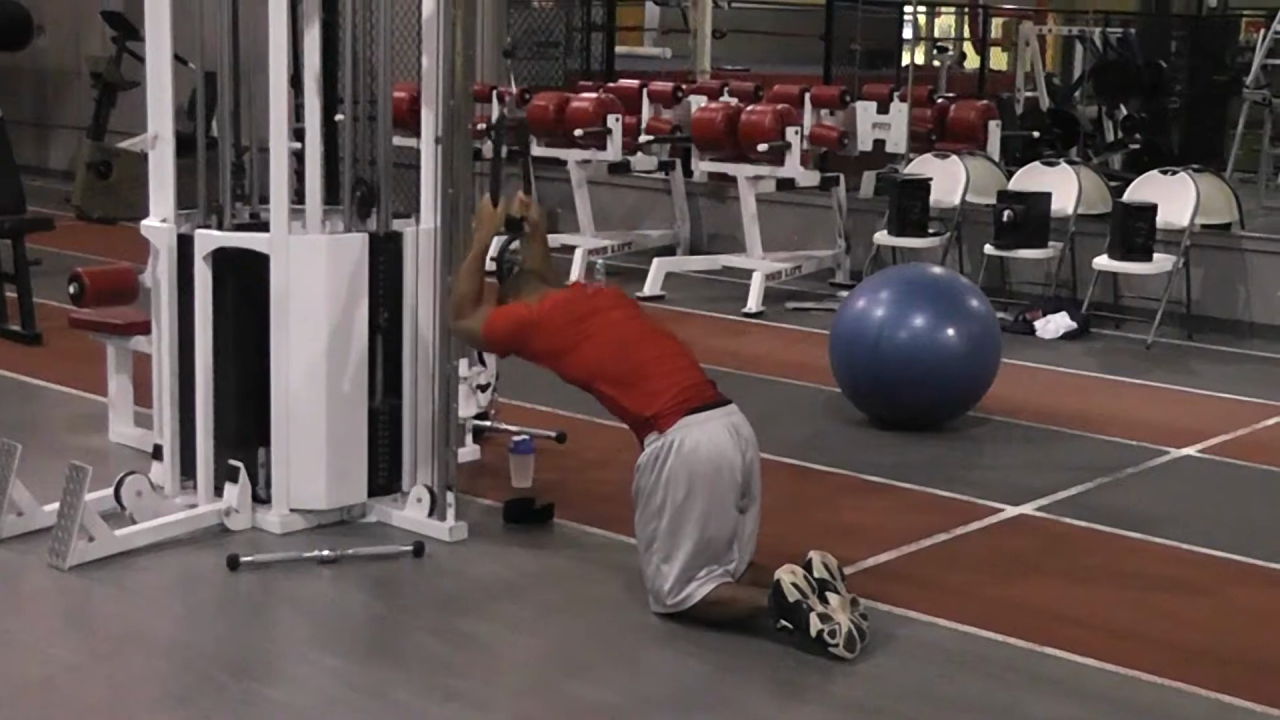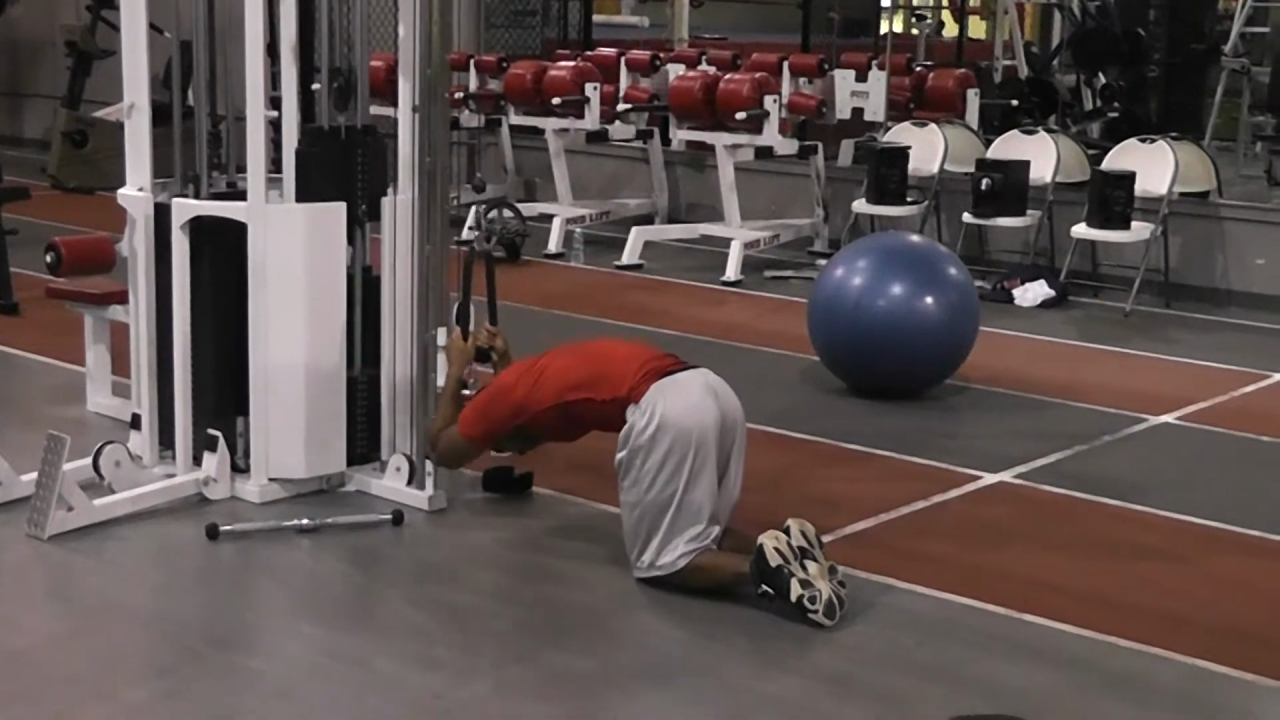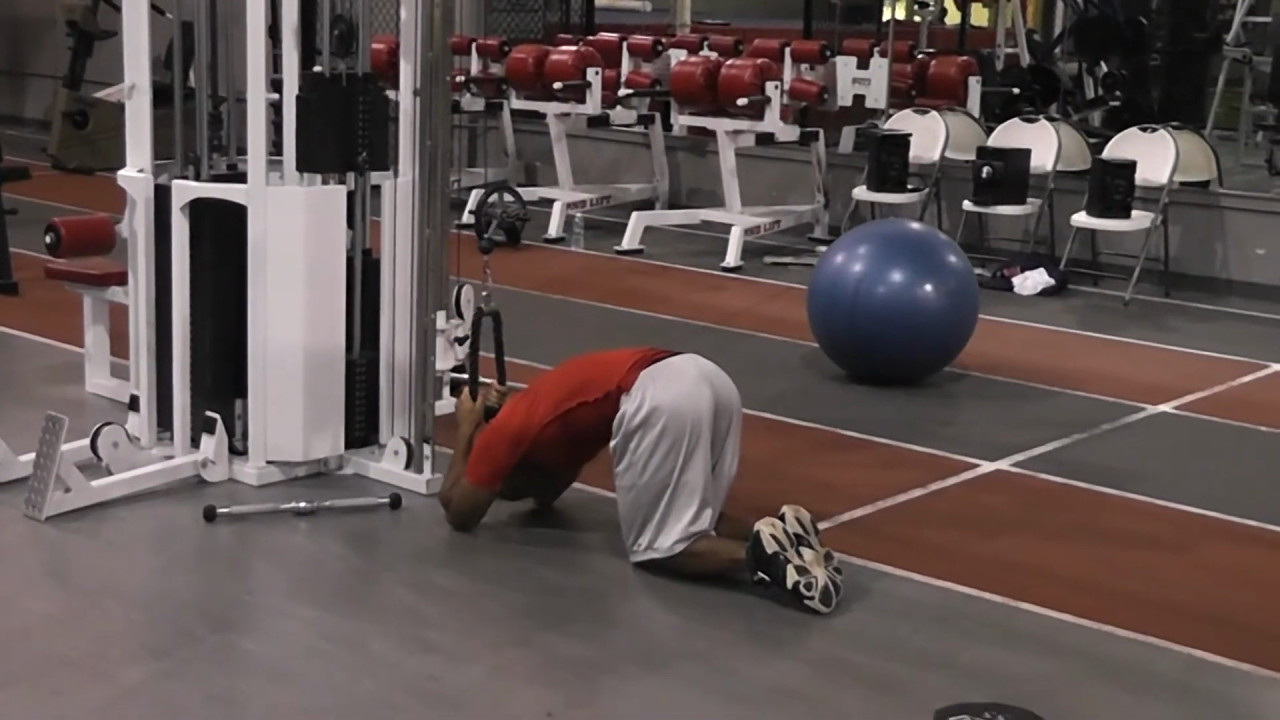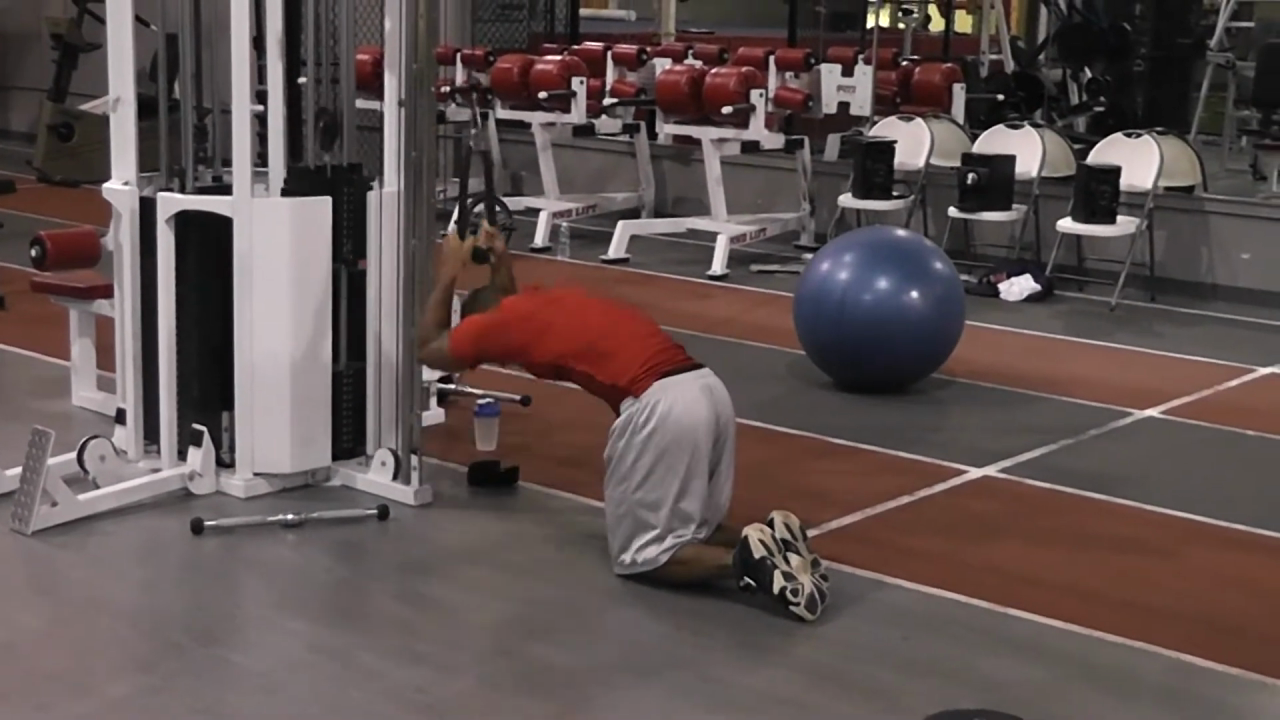
dt=1s
person 1, frame 1
left shoulder: (534, 319)
right shoulder: (602, 295)
left elbow: (462, 319)
left wrist: (483, 238)
right wrist: (535, 233)
left hip: (681, 444)
right hip: (731, 425)
left knee: (675, 595)
right knee: (724, 569)
left ankle: (778, 600)
right ankle: (804, 578)
person 1, frame 2
left shoulder: (503, 394)
right shoulder: (539, 372)
left elbow: (443, 451)
left wrist: (456, 372)
right wrist: (502, 360)
left hip: (665, 411)
right hip: (712, 389)
left knee: (659, 562)
right knee: (697, 534)
left ankle: (760, 565)
right ankle: (782, 544)
person 1, frame 3
left shoulder: (504, 431)
right shoulder: (538, 409)
left elbow: (457, 513)
right elbow: (548, 494)
left wrist: (466, 431)
left hip: (659, 398)
right hip: (706, 376)
left knee: (656, 548)
right knee: (694, 520)
left ankle: (758, 553)
right ankle: (779, 529)
person 1, frame 4
left shoulder: (500, 321)
right shoulder: (549, 299)
left elbow: (429, 351)
left wrist: (449, 274)
right wrist: (500, 264)
left hip: (661, 408)
right hip: (708, 389)
left knee: (639, 558)
right knee: (694, 534)
left ankle: (744, 559)
right ankle: (769, 537)
